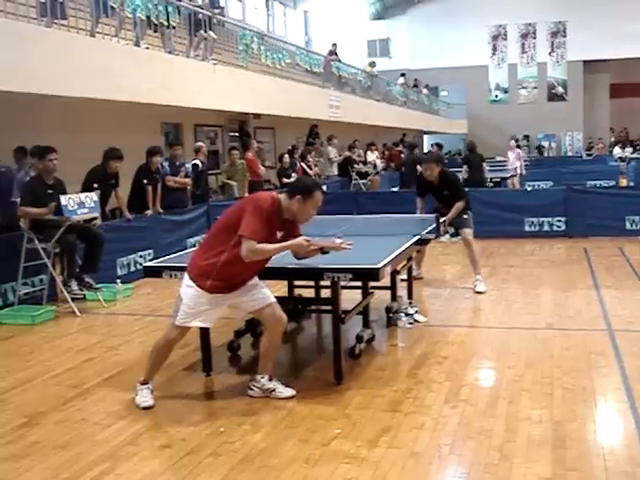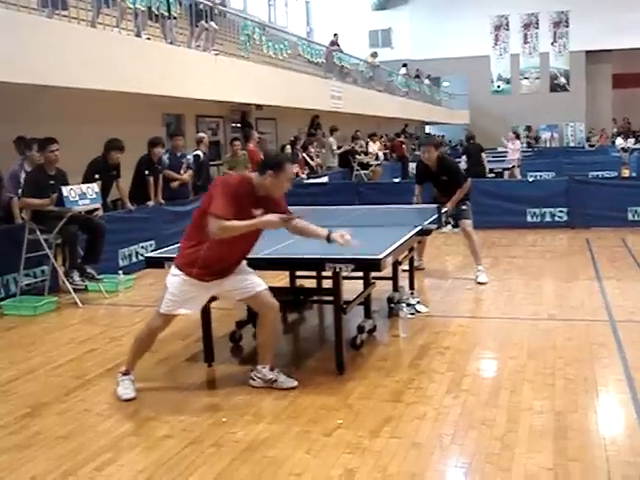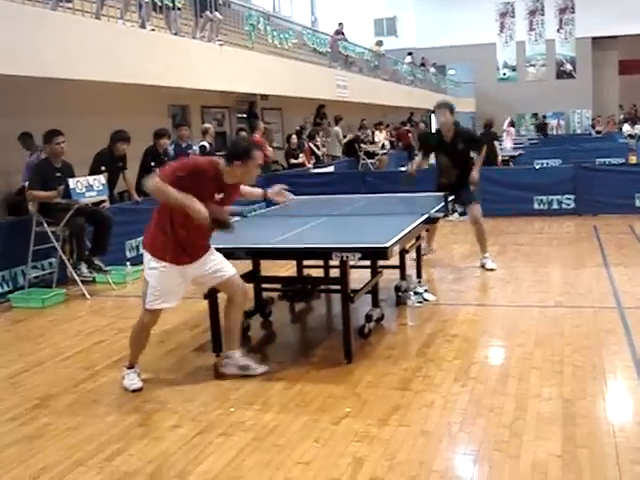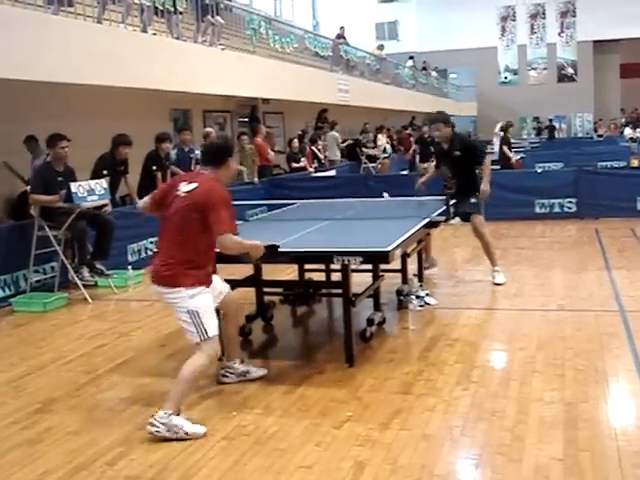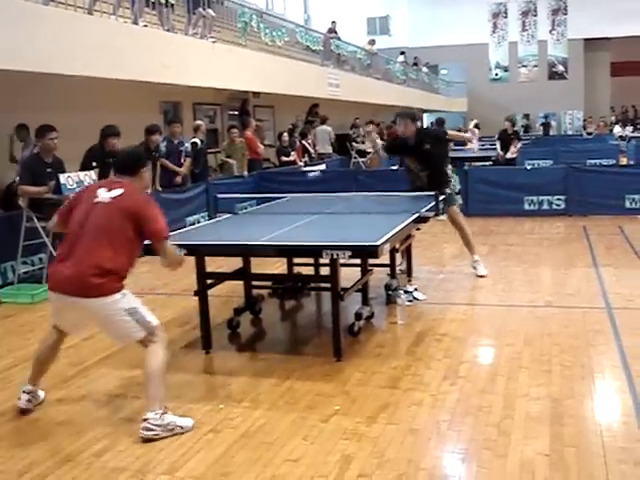
dt=0.5s
person 1, frame 1
left shoulder: (288, 216)
right shoulder: (261, 205)
left elbow: (299, 251)
right elbow: (249, 252)
left wrist: (325, 247)
right wrist: (290, 244)
left hip: (242, 281)
right hip: (205, 277)
left knee: (277, 320)
right knee: (175, 334)
left ankle: (262, 381)
right ankle: (145, 384)
person 1, frame 2
left shoulder: (271, 197)
right shoulder: (231, 184)
left elbow: (293, 223)
right elbow: (216, 230)
left wrist: (328, 235)
right wrist: (260, 222)
left hip: (231, 268)
right hip: (192, 267)
left knee: (270, 307)
right knee: (159, 322)
left ankle: (263, 371)
right ankle: (126, 374)
person 1, frame 3
left shoulder: (231, 176)
right shoulder: (199, 167)
right elbow: (151, 183)
left wrist: (265, 194)
right wrist: (191, 203)
left hip: (199, 252)
right hip: (166, 254)
left knee: (238, 290)
right knee: (150, 317)
left ankle: (232, 358)
right ankle: (131, 368)
person 1, frame 4
left shoulder: (180, 181)
right shoulder: (217, 193)
left elbow: (143, 205)
right elbow: (226, 243)
right wrist: (253, 247)
left hip: (172, 270)
right hip: (182, 281)
left knee: (233, 305)
right knee: (209, 350)
left ankle: (233, 367)
right ankle: (166, 418)
person 1, frame 5
left shoulder: (87, 193)
right shoulder: (142, 202)
left elbow: (58, 224)
right elbow: (170, 255)
right wrist: (177, 261)
left hip: (59, 284)
right hip: (100, 290)
left knee: (59, 331)
right knee: (156, 340)
left ankle: (29, 392)
right ankle: (155, 418)
person 2, frame 1
left shoulder: (451, 178)
right shoulder: (422, 179)
left elbow: (461, 202)
right elbow: (420, 196)
left wrist: (447, 220)
right wrist: (420, 209)
left hip: (459, 210)
right hip: (440, 210)
left knee: (468, 238)
left ankle: (478, 278)
right ankle: (417, 270)
person 2, frame 2
left shoulder: (449, 164)
right shoulder: (421, 166)
left elbow: (466, 184)
right elbow: (419, 183)
left wrist: (451, 203)
right wrist: (417, 196)
left hip: (458, 199)
right hip: (438, 200)
left knee: (467, 229)
left ankle: (480, 269)
right ankle: (419, 261)
person 2, frame 3
left shoulder: (466, 134)
right shoulder: (433, 138)
left elbow: (482, 149)
right elbow: (423, 154)
left wrist: (476, 170)
right wrist: (415, 164)
left hip: (465, 184)
right hip: (443, 184)
left knee: (476, 219)
left ankle: (485, 257)
right ankle: (428, 246)
person 2, frame 4
left shoulder: (465, 142)
right shoulder: (438, 148)
left elbow: (485, 160)
left wrist: (485, 183)
right wrist: (425, 179)
left hip: (468, 193)
right hip: (447, 193)
left knee: (478, 228)
left ankle: (496, 269)
person 2, frame 5
left shoulder: (432, 135)
right shoulder: (397, 143)
left elbow: (447, 134)
left wrist: (465, 137)
left hip: (441, 185)
right hip: (418, 189)
left knee: (456, 219)
left ankle: (475, 259)
person 3, frame 1
left shoulder: (59, 183)
right shoulder: (32, 184)
right elbow: (22, 211)
right wrist: (46, 211)
left hip: (62, 222)
right hip: (43, 226)
left knee: (96, 235)
right knee: (69, 239)
left ankle: (84, 274)
right ankle: (70, 280)
person 3, frame 2
left shoulder: (61, 174)
right shoulder: (34, 175)
right elbow: (24, 202)
right wrist: (48, 202)
left hip: (63, 213)
right hip: (44, 218)
left knee: (98, 226)
right knee: (71, 230)
left ankle: (85, 266)
right ankle: (72, 271)
person 3, frame 3
left shoulder: (67, 166)
right shoulder: (40, 167)
right elbow: (31, 195)
right wrist: (55, 194)
left hip: (70, 205)
right hip: (51, 209)
left knee: (105, 218)
right knee: (78, 222)
left ankle: (93, 257)
right ankle: (79, 263)
person 3, frame 4
left shoulder: (69, 170)
right shoulder: (42, 171)
right elbow: (33, 199)
right wrist: (57, 198)
left hip: (72, 209)
right hip: (53, 213)
left knee: (107, 222)
right knee: (80, 226)
left ankle: (95, 261)
right ankle: (81, 267)
person 3, frame 5
left shoulder: (59, 162)
right shoulder: (29, 163)
right elbow: (21, 190)
right wrist: (46, 189)
left hip: (59, 202)
right hip: (40, 205)
